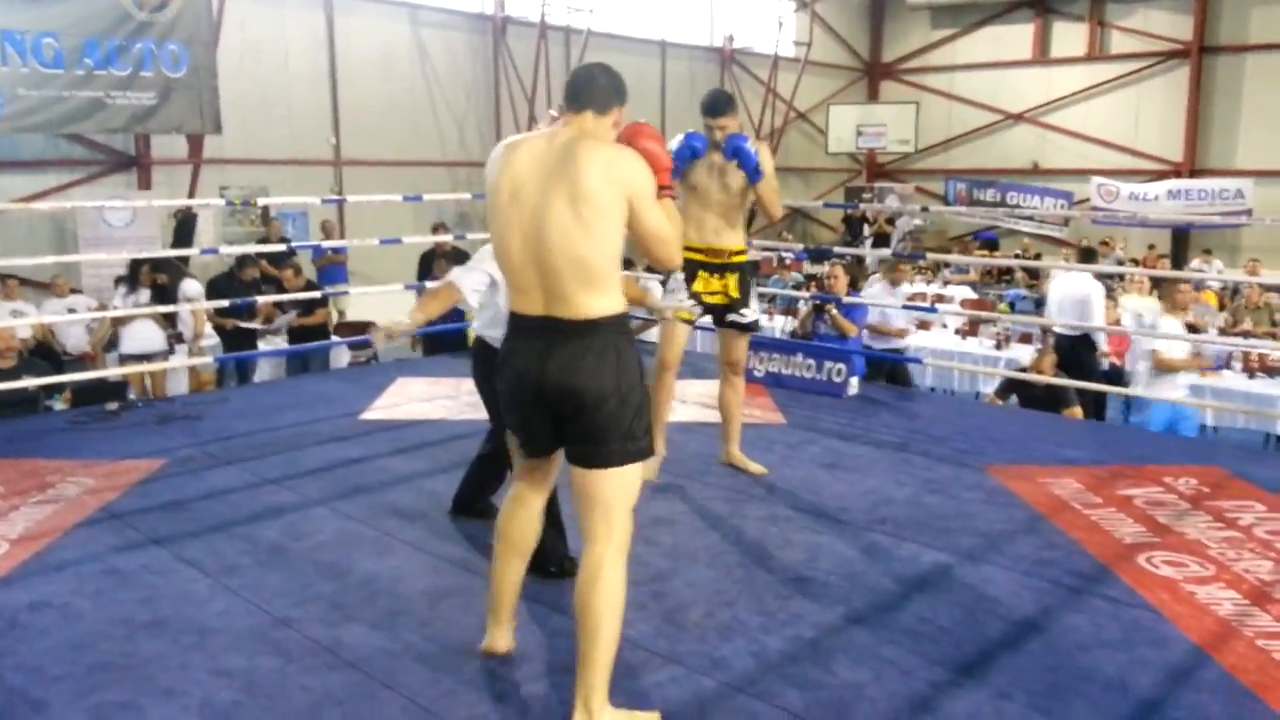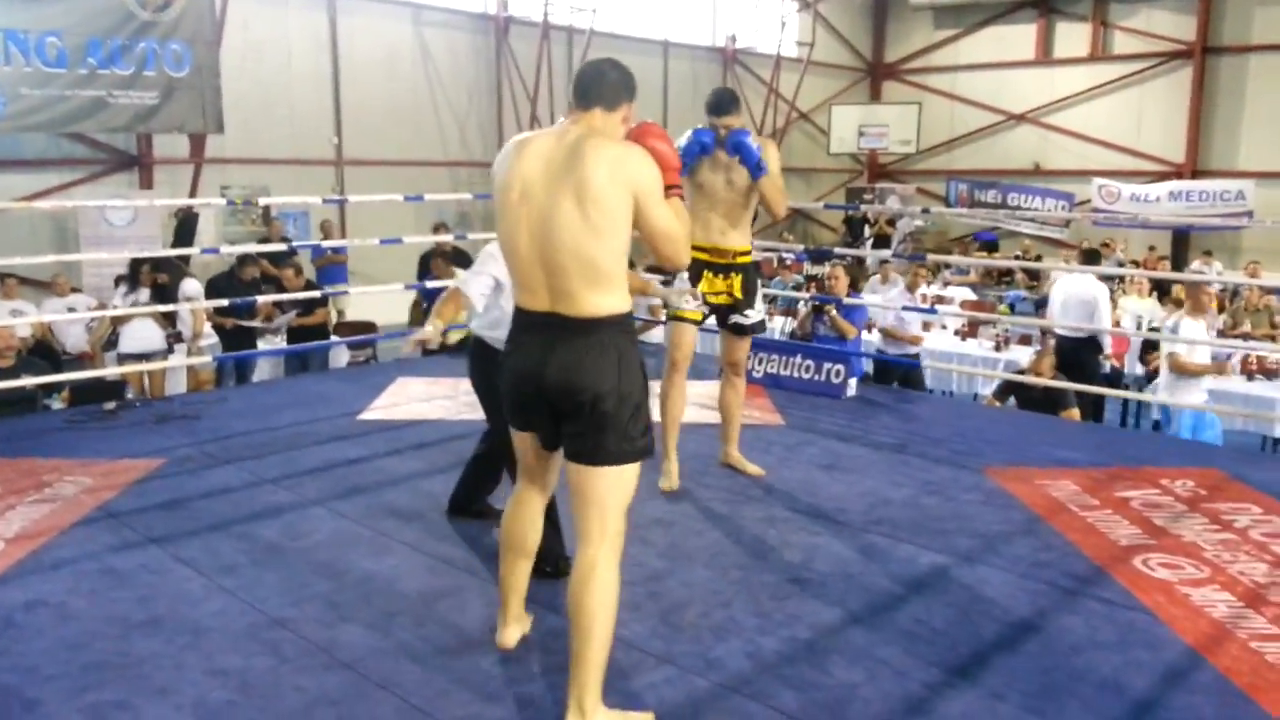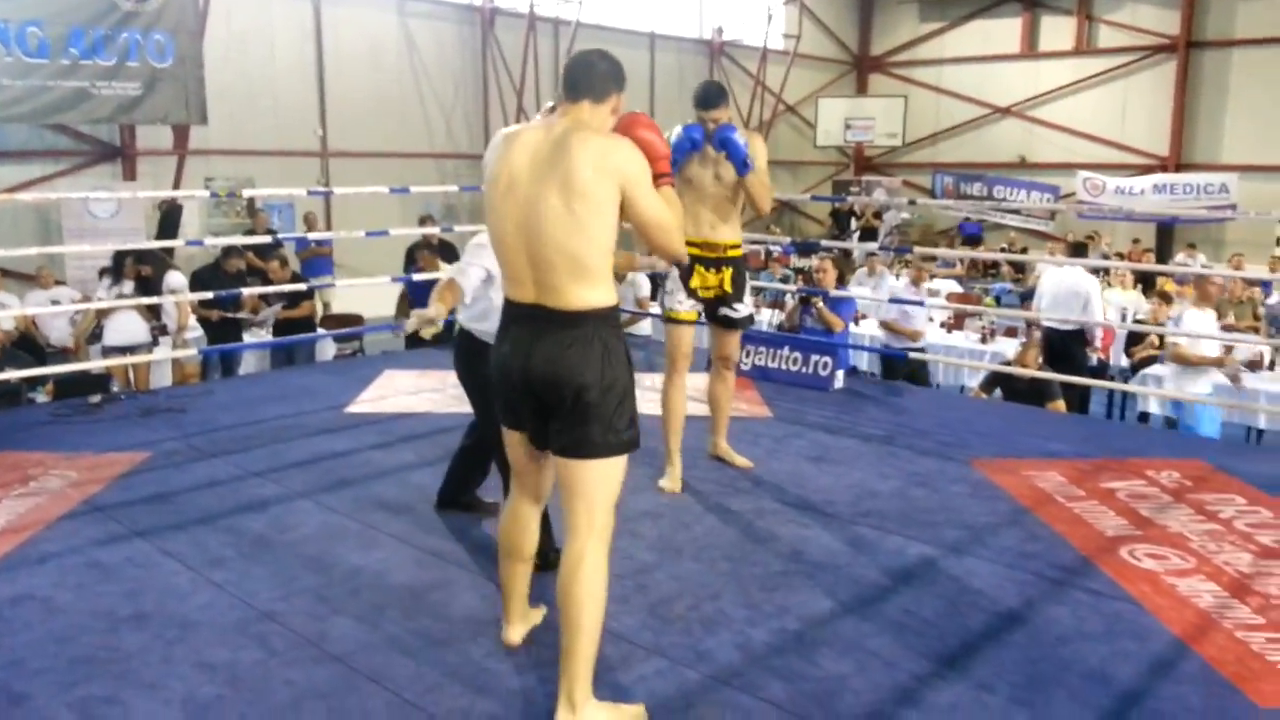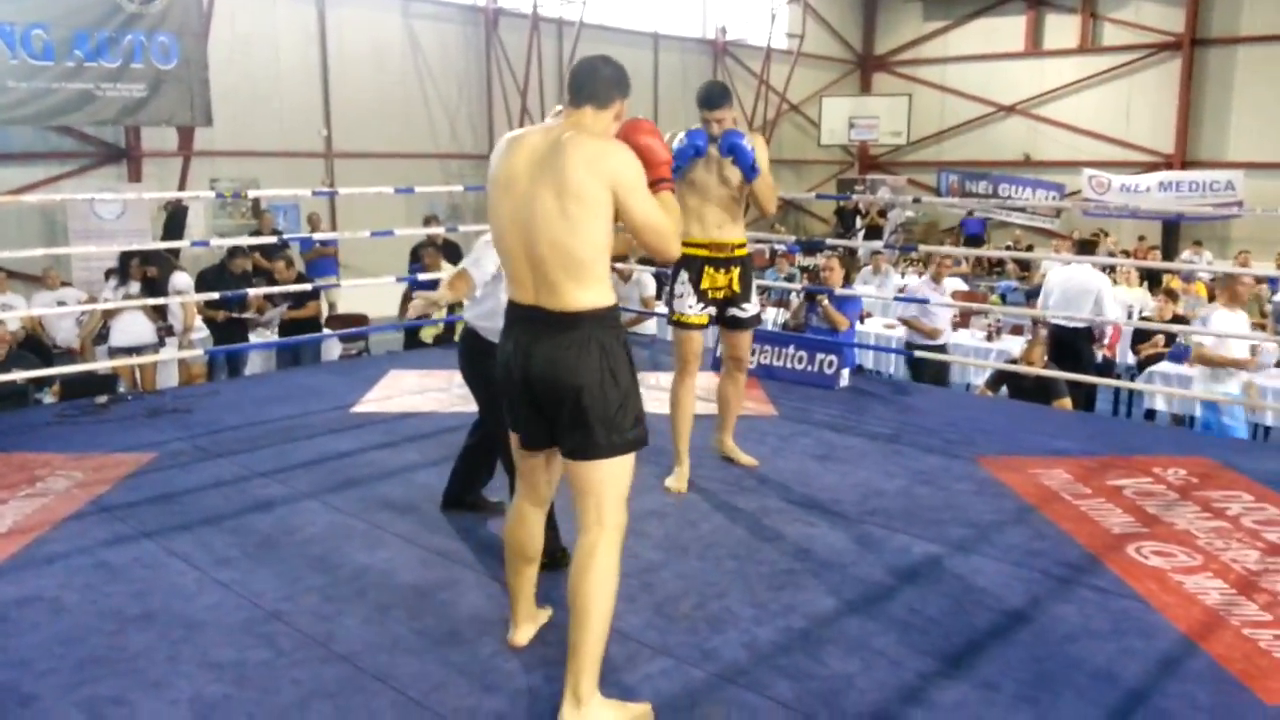
dt=0.1s
person 1, frame 1
left shoulder: (503, 157)
right shoulder: (621, 162)
right elbow: (668, 257)
right wrist: (662, 182)
left hip: (525, 349)
right hip: (599, 355)
left knee: (529, 484)
right knee: (607, 536)
left ankle: (499, 625)
person 1, frame 2
left shoulder: (512, 155)
right shoulder: (629, 159)
right elbow: (676, 256)
right wrist: (670, 181)
left hip: (528, 345)
right hip: (601, 352)
left knee: (531, 483)
right knee: (602, 534)
left ankle: (511, 618)
person 1, frame 3
left shoulder: (501, 146)
right shoulder: (615, 152)
right elbow: (673, 246)
right wrist: (660, 171)
left hip: (516, 338)
right hip: (587, 346)
left knee: (526, 491)
right knee: (589, 527)
left ankle: (516, 616)
person 1, frame 4
left shoulder: (508, 149)
right shoulder: (610, 155)
right elbow: (667, 248)
right wrist: (660, 177)
left hip: (520, 338)
right hip: (587, 346)
left knee: (532, 495)
right knee: (603, 527)
left ankle: (522, 617)
person 2, frame 1
left shoulder: (756, 152)
right shoulder: (686, 149)
left elbow: (775, 212)
left wrist: (752, 168)
right wrist: (672, 167)
left hip: (735, 266)
right hip: (691, 264)
left knee: (734, 364)
right knee: (667, 361)
left ankle: (731, 449)
right ankle: (656, 449)
person 2, frame 2
left shoulder: (763, 149)
right shoulder: (693, 147)
left elbow: (779, 211)
left wrist: (755, 164)
right wrist: (681, 163)
left hip: (740, 266)
right hip: (697, 263)
left knee: (735, 365)
right knee: (677, 361)
left ankle: (731, 450)
right ankle: (670, 459)
person 2, frame 3
left shoulder: (750, 144)
right shoulder: (678, 141)
left elbow: (764, 207)
left wrist: (743, 161)
right wrist: (671, 159)
left hip: (730, 260)
right hip: (687, 259)
left knee: (726, 359)
right knee: (677, 362)
left ankle: (719, 442)
right ankle: (674, 462)
person 2, frame 4
left shoulder: (752, 144)
right shoulder: (679, 145)
left elbow: (770, 207)
left wrist: (749, 166)
right wrist: (675, 165)
left hip: (736, 259)
right hip: (693, 260)
left knee: (738, 360)
right knee: (688, 365)
left ankle: (725, 439)
right ankle: (682, 462)
person 3, frame 1
right shoulder: (498, 255)
right elbow: (454, 288)
left wrist: (654, 303)
right wrist: (413, 320)
right hip: (497, 359)
left knee: (505, 437)
left ankle: (469, 500)
right ankle: (547, 556)
person 3, frame 2
right shoulder: (500, 255)
right elbow: (465, 292)
right wrist: (434, 327)
right hip: (495, 359)
left knee: (503, 437)
left ankle: (469, 500)
right ankle: (546, 557)
person 3, frame 3
right shoulder: (487, 246)
right elbow: (458, 282)
right wrist: (434, 311)
right hip: (481, 352)
left knee: (490, 427)
left ankle: (456, 493)
right ankle: (536, 549)
person 3, frame 4
right shoulder: (496, 244)
right elbow: (470, 274)
right wrist: (443, 296)
right hip: (486, 350)
left knee: (494, 426)
left ankle: (461, 493)
right ankle: (542, 548)
